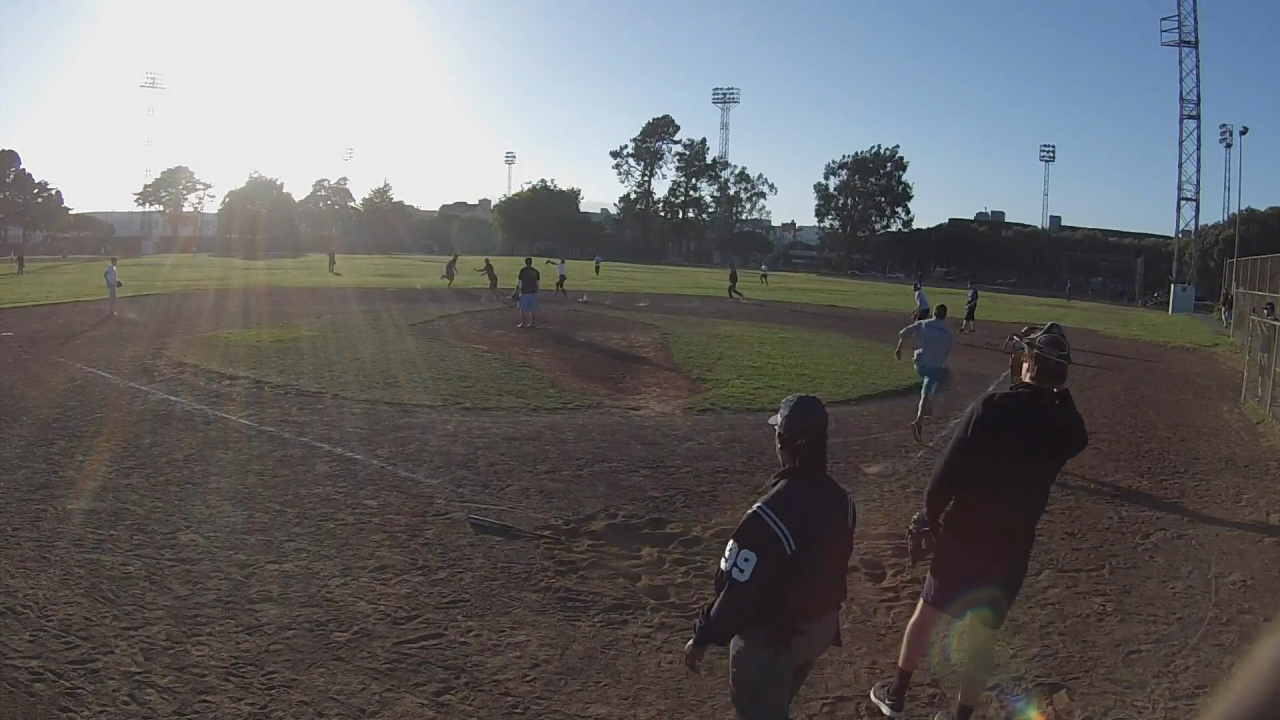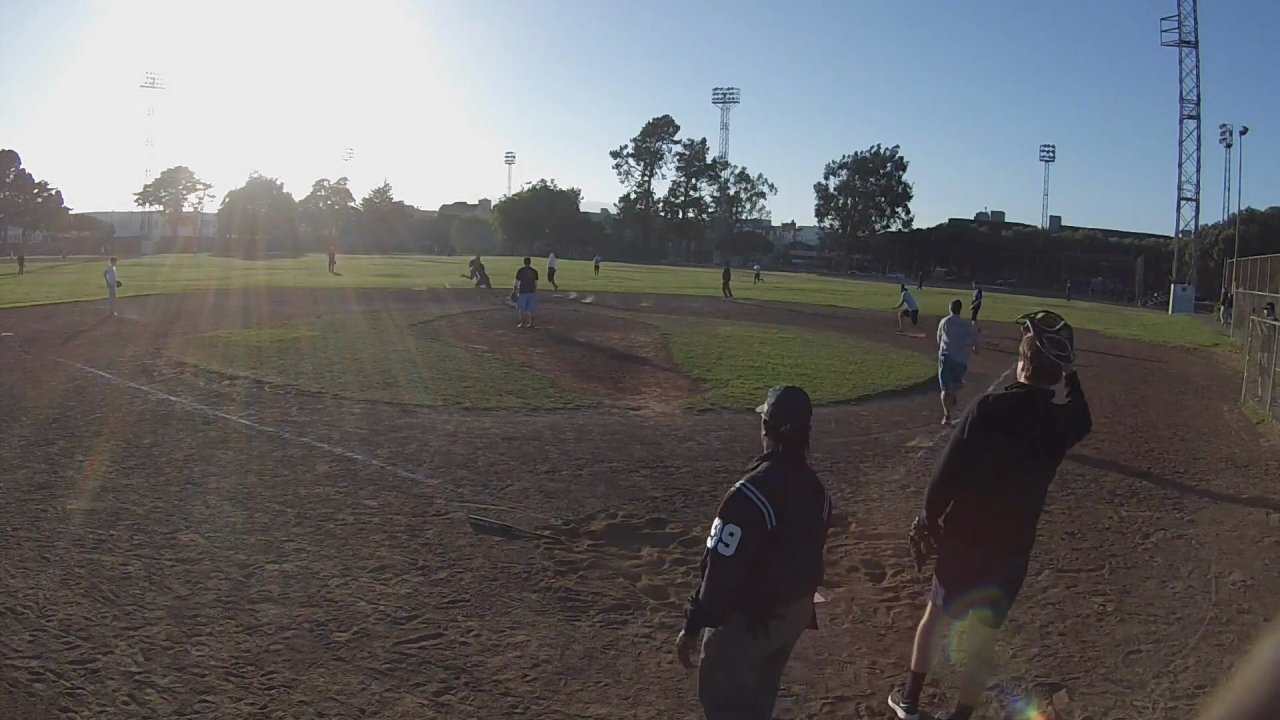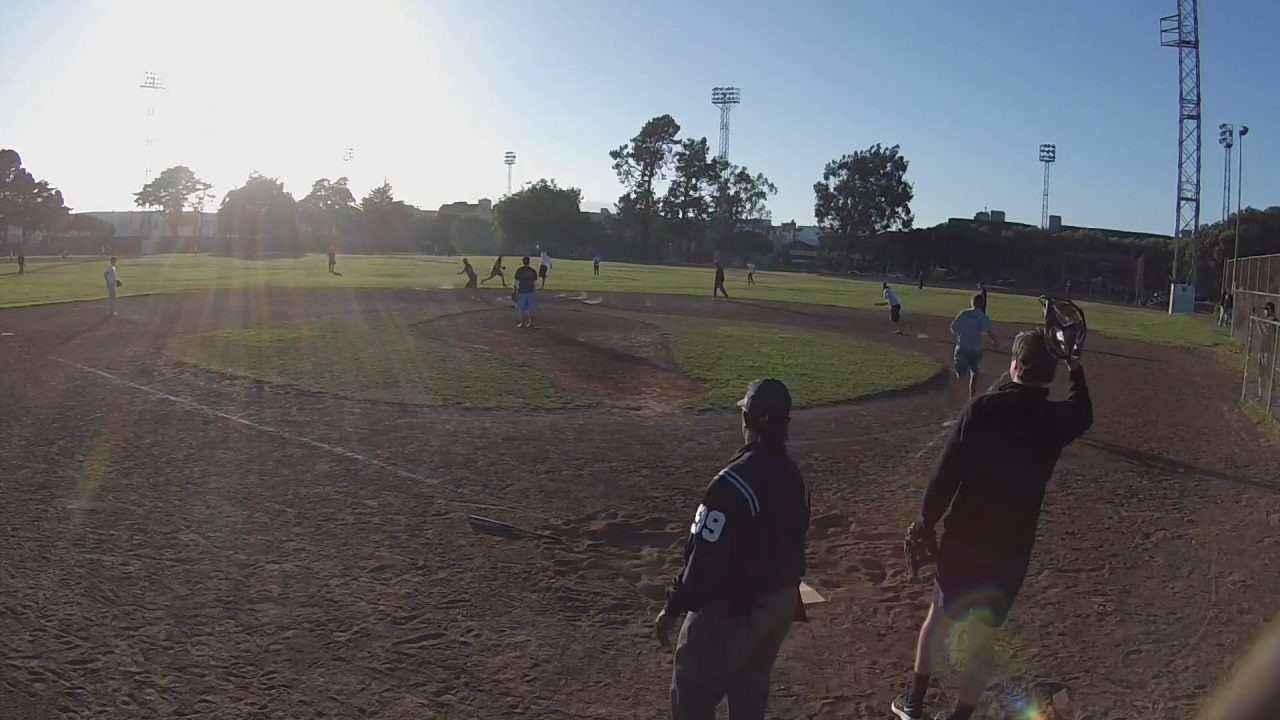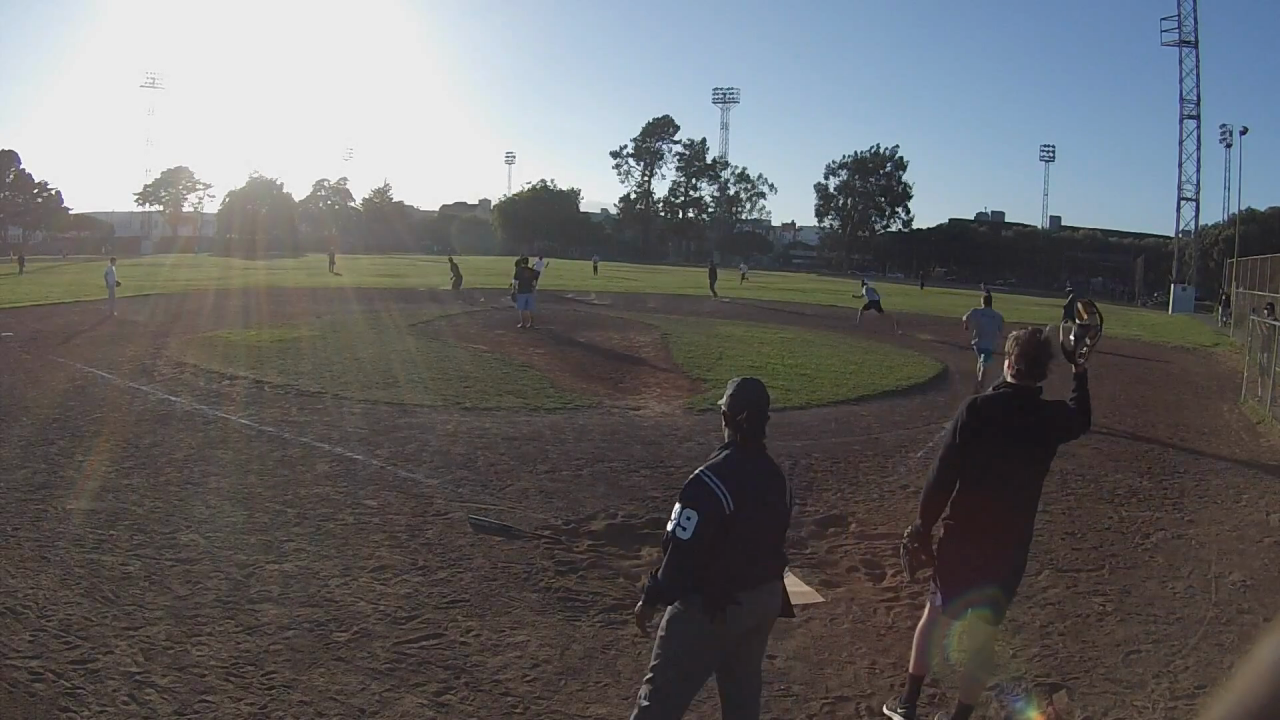
dt=0.2s
person 1, frame 1
left shoulder: (992, 407)
right shoulder: (1064, 426)
left elbow: (950, 468)
left wrist: (929, 513)
right wrist: (1059, 390)
left hip: (964, 532)
right hip: (1012, 545)
left knee: (929, 612)
right knee: (982, 636)
person 1, frame 2
left shoulder: (987, 408)
right shoulder: (1060, 423)
left elbow: (949, 469)
right elbow: (1082, 420)
left wrist: (929, 516)
right wrist: (1070, 374)
left hip: (964, 533)
right hip: (1012, 544)
left knee: (937, 614)
right knee: (983, 635)
person 1, frame 3
left shoulder: (981, 409)
right shoulder: (1057, 420)
left elbow: (946, 473)
right elbow: (1083, 414)
left wrist: (926, 521)
right wrist: (1076, 370)
left hip: (965, 534)
right hip: (1013, 543)
left knee: (940, 615)
right knee: (983, 635)
person 1, frame 4
left shoulder: (977, 409)
right shoulder: (1052, 417)
left elbow: (943, 474)
right elbow: (1080, 419)
left wrist: (923, 524)
right wrist: (1080, 374)
left hip: (964, 533)
right hip: (1011, 541)
left knee: (935, 614)
right knee: (982, 633)
person 2, frame 1
left shoulder: (770, 514)
right shoulder: (840, 500)
left elbow: (739, 590)
left wrist: (703, 636)
left hip: (770, 636)
right hip: (819, 625)
person 2, frame 2
left shoulder: (752, 492)
right shoulder: (815, 488)
left elbow: (723, 570)
left wrist: (694, 623)
left hip: (746, 618)
right hip: (796, 610)
person 2, frame 3
left shoulder: (735, 481)
right shoulder: (794, 479)
left elbow: (708, 556)
left wrist: (675, 605)
left hip: (730, 608)
right hip: (780, 601)
right knee: (751, 692)
person 2, frame 4
left shoulder: (711, 479)
right shoulder: (777, 479)
left elbow: (683, 552)
left wrist: (651, 597)
left hip: (710, 604)
right hip: (764, 598)
left knee: (665, 692)
right knee: (743, 690)
